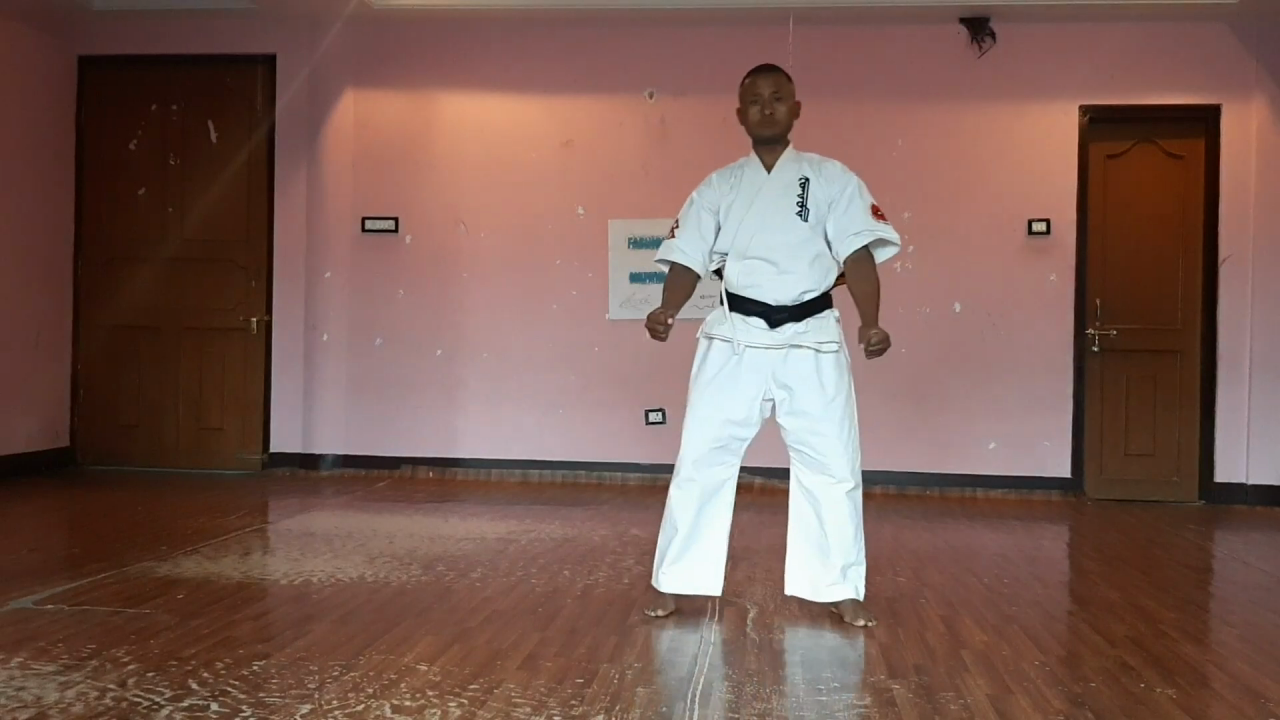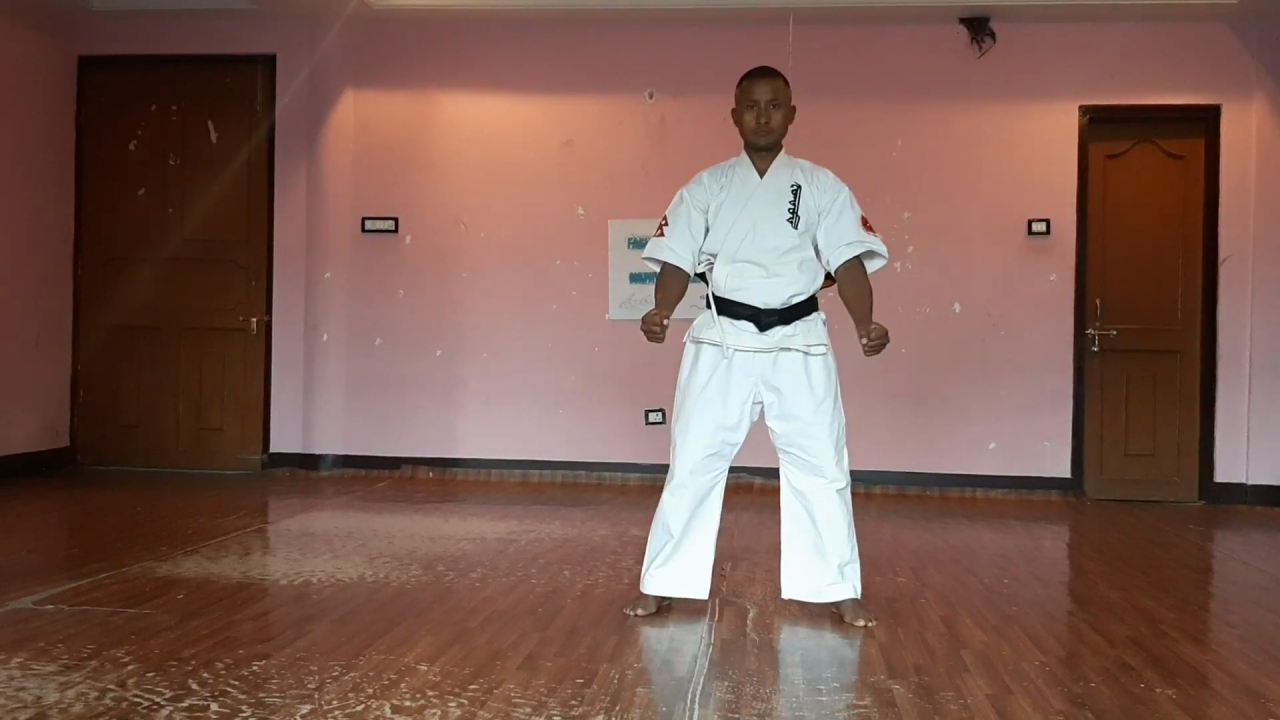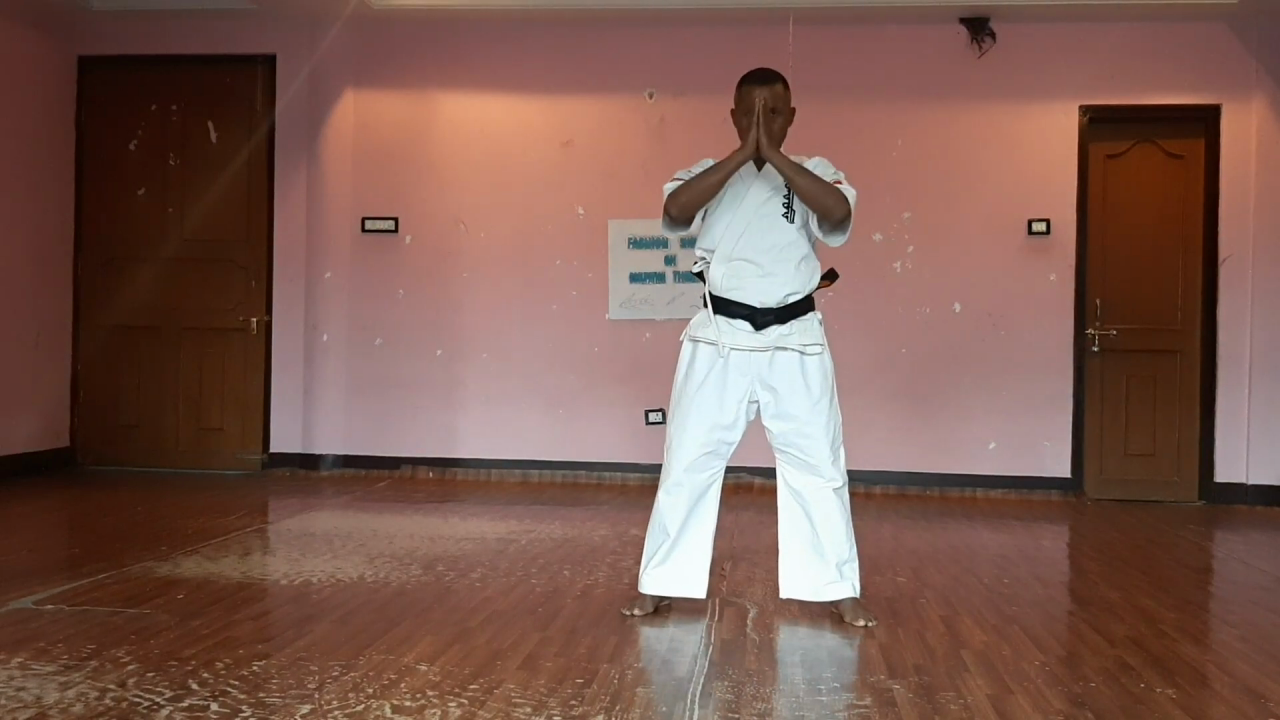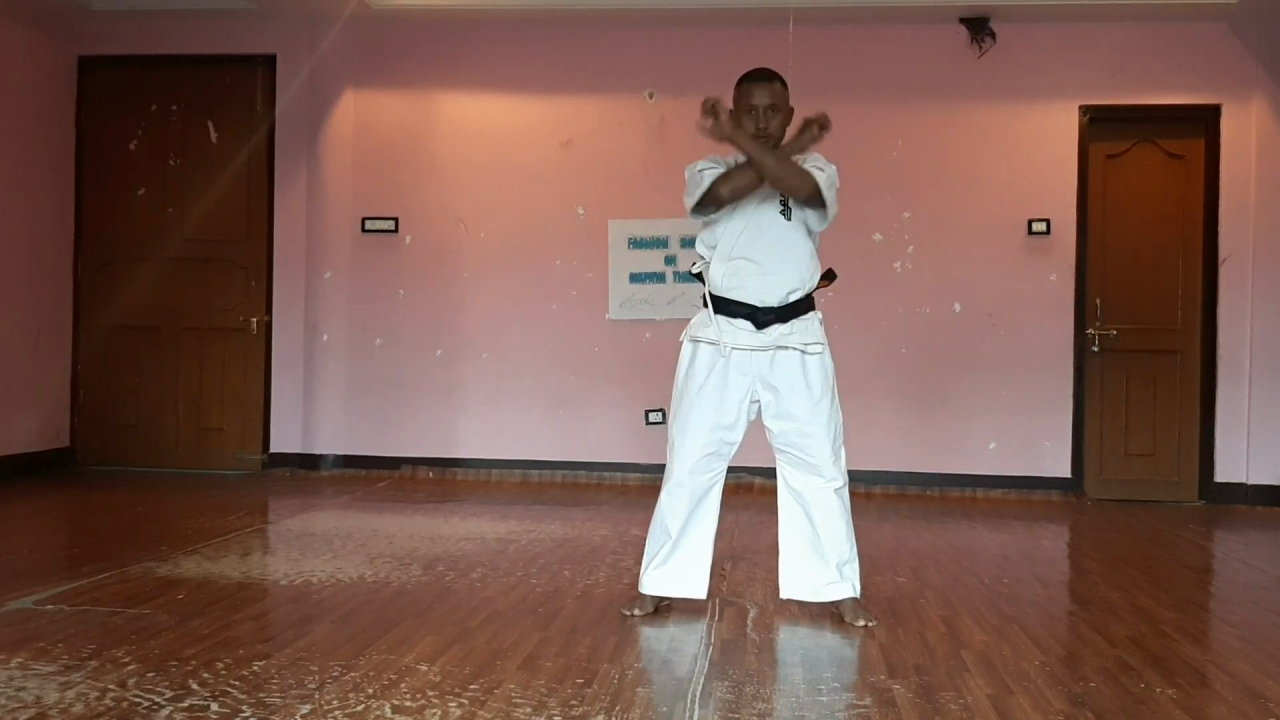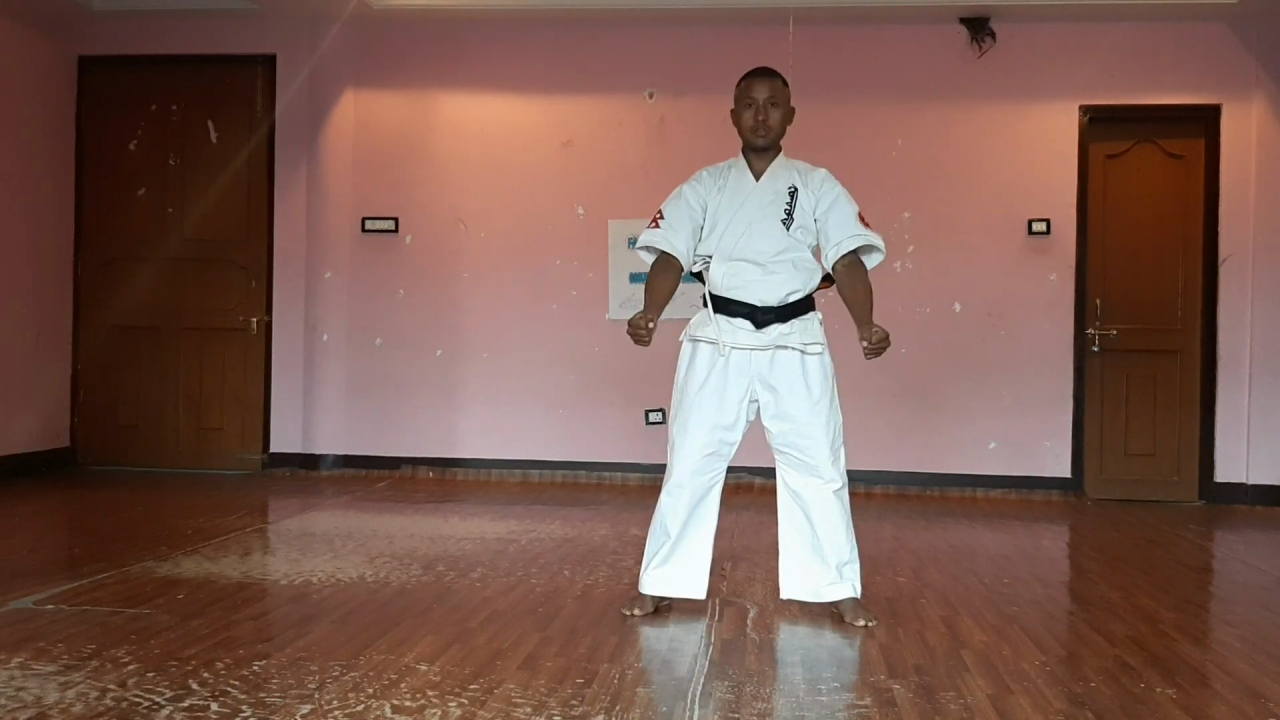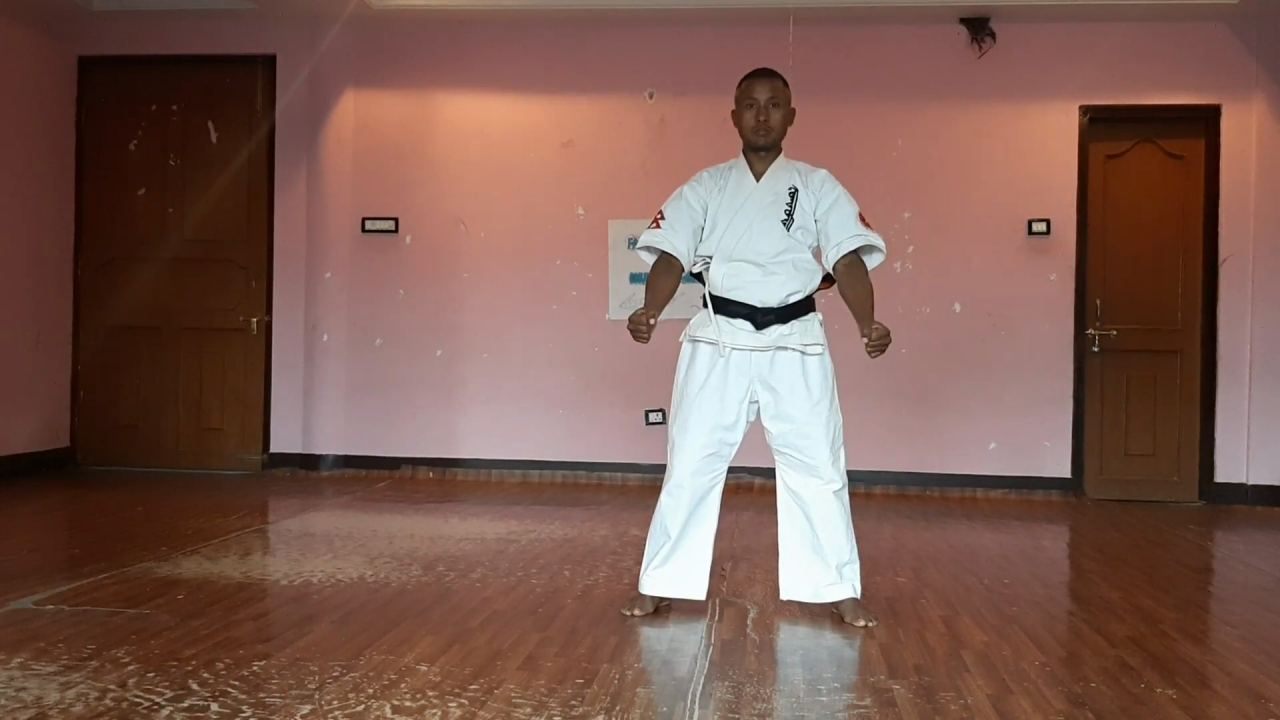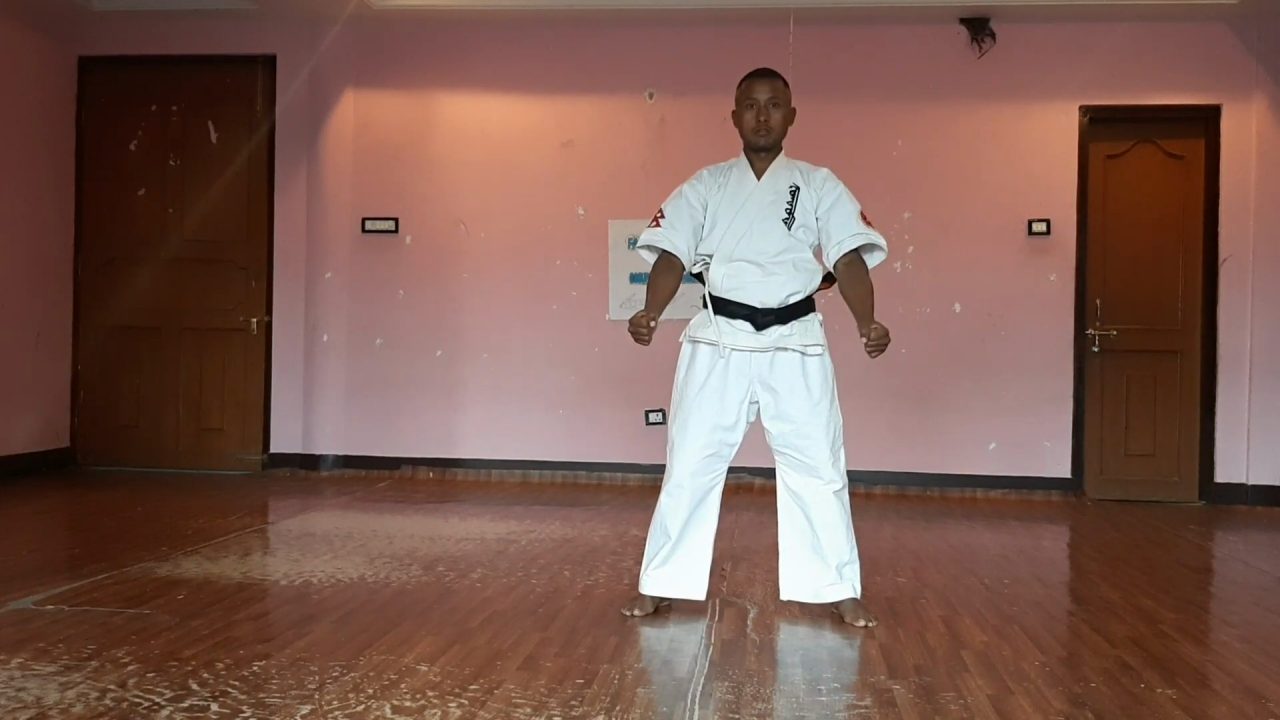
dt=0.7s
person 1, frame 1
left shoulder: (832, 178)
right shoulder: (717, 187)
left elbow: (857, 254)
right elbow: (687, 260)
left wrist: (870, 323)
right wrist: (667, 311)
left hip: (811, 338)
right hip: (733, 338)
left knee: (831, 466)
right knee: (703, 458)
left ankle: (842, 590)
right ankle: (677, 582)
person 1, frame 2
left shoulder: (822, 185)
right shoulder: (706, 186)
left elbow: (848, 258)
right elbow: (677, 260)
left wrist: (865, 321)
right wrist: (661, 309)
left hip: (798, 341)
right hip: (722, 339)
left knee: (820, 466)
right knee: (694, 464)
left ankle: (841, 591)
right ankle: (660, 585)
person 1, frame 3
left shoulder: (809, 172)
right shoulder: (713, 172)
left elbow: (838, 216)
right elbow: (675, 213)
left wrist: (773, 155)
right wrist: (743, 154)
left hip: (794, 339)
right hip: (718, 337)
left knee: (818, 465)
right knee: (688, 462)
left ankle: (839, 590)
right ankle: (658, 584)
person 1, frame 4
left shoulder: (813, 165)
right shoulder: (710, 166)
left elbow: (808, 194)
right elbow: (721, 199)
left wrist: (742, 143)
right wrist: (790, 148)
left hip: (794, 338)
right hip: (719, 337)
left knee: (818, 465)
right knee: (691, 463)
left ankle: (838, 589)
right ankle: (659, 584)
person 1, frame 5
left shoulder: (818, 186)
right shoulder: (703, 187)
left elbow: (847, 259)
right elbow: (670, 256)
left wrist: (866, 325)
right wrist: (649, 315)
left hip: (794, 341)
right hip: (718, 339)
left knee: (817, 466)
right knee: (691, 463)
left ankle: (841, 590)
right ankle: (659, 584)
person 1, frame 6
left shoulder: (818, 186)
right shoulder: (704, 187)
left elbow: (846, 259)
right elbow: (671, 256)
left wrist: (866, 322)
right wrist: (649, 311)
left hip: (795, 342)
right hip: (718, 341)
left knee: (818, 468)
right knee: (691, 465)
left ankle: (841, 590)
right ankle: (659, 584)
person 1, frame 7
left shoulder: (819, 185)
right shoulder: (704, 186)
left elbow: (848, 258)
right elbow: (672, 256)
left wrist: (867, 322)
right wrist: (650, 313)
left hip: (795, 342)
right hip: (718, 341)
left knee: (818, 468)
right knee: (691, 465)
left ankle: (839, 590)
right ankle: (660, 584)
